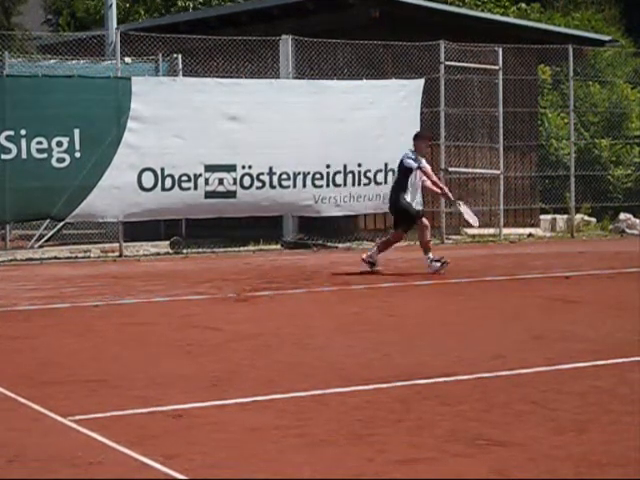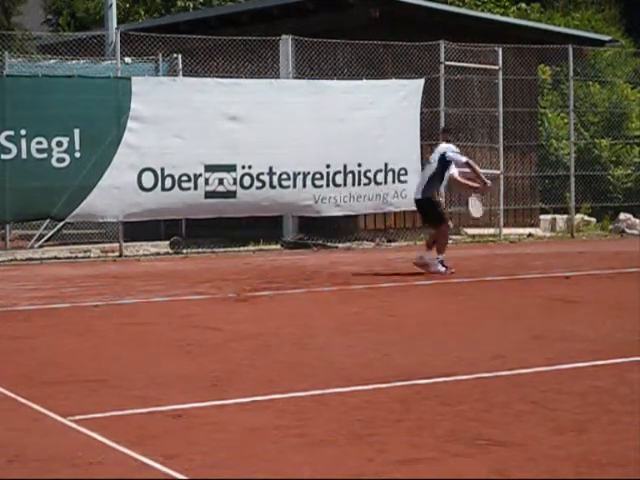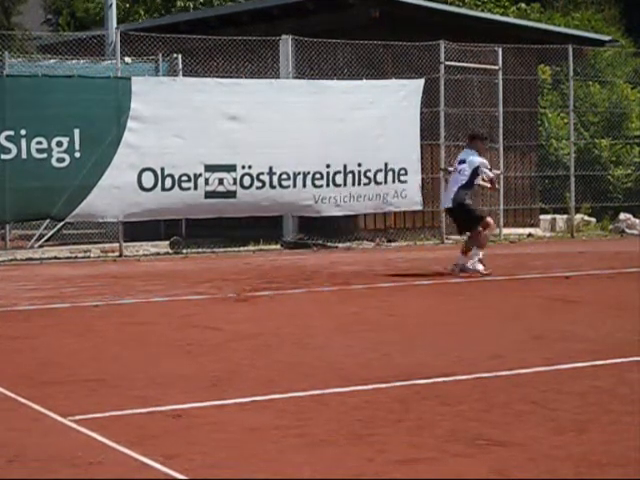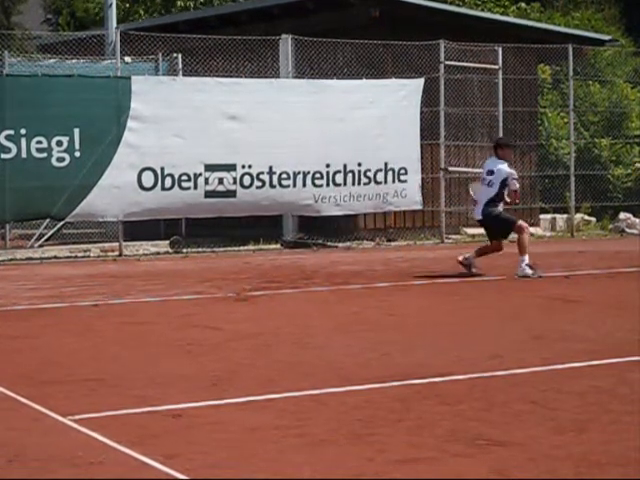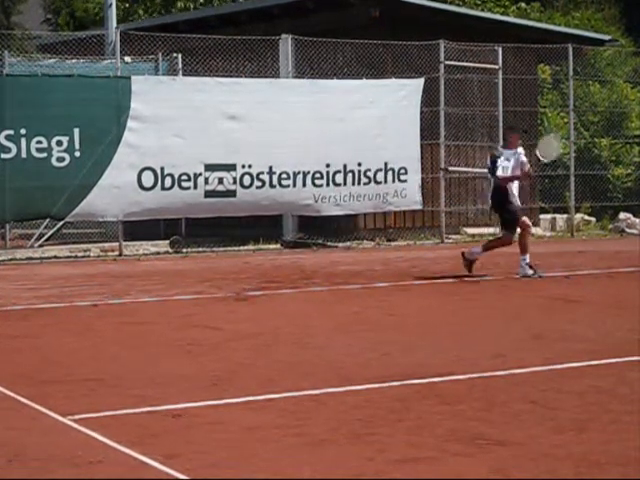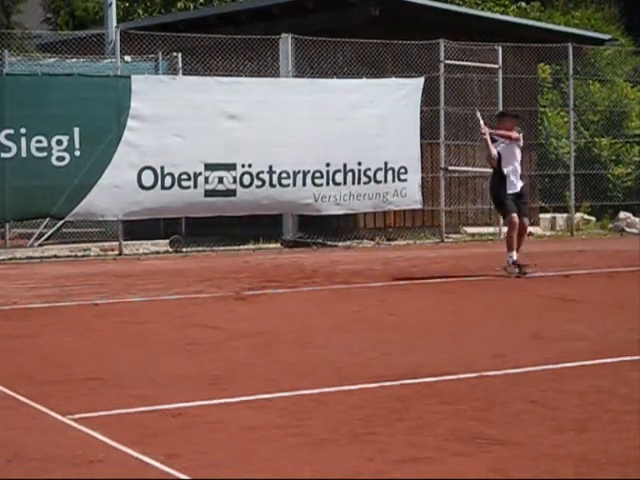
dt=0.2s
person 1, frame 1
left shoulder: (423, 161)
right shoulder: (409, 155)
left elbow: (425, 184)
right elbow: (426, 172)
left wrist: (441, 192)
right wrist: (443, 188)
left hip: (406, 202)
right hip: (400, 200)
left knee: (398, 235)
right knee: (424, 224)
left ankle: (371, 256)
right ankle: (431, 261)
person 1, frame 2
left shoulder: (444, 152)
right shoulder: (448, 149)
left elbow: (453, 176)
right elbow: (470, 164)
left wrist: (474, 186)
right wrist: (484, 181)
left hip: (422, 195)
right hip: (428, 195)
left knee: (440, 228)
right knee: (444, 227)
left ankle: (424, 258)
right ankle: (436, 263)
person 1, frame 3
left shoulder: (463, 156)
right shoulder: (480, 162)
right elbow: (492, 179)
left wrist: (482, 178)
right wrist: (493, 185)
left hip: (449, 203)
right hip: (458, 202)
left knee: (475, 232)
right knee: (489, 224)
left ankle: (461, 263)
right ankle: (474, 259)
person 1, frame 4
left shoulder: (489, 163)
right shoulder: (508, 172)
right elbow: (515, 194)
right wrist: (513, 201)
left hip: (481, 213)
right hip: (489, 213)
left knee: (497, 245)
right knee: (523, 228)
left ankle: (467, 259)
right ankle: (524, 266)
person 1, frame 5
left shoulder: (519, 152)
right shoulder: (498, 157)
left elbow: (526, 169)
right elbow: (499, 181)
left wrist: (526, 171)
right wrist: (518, 176)
left hip: (512, 200)
right hip: (502, 200)
left knee: (507, 239)
right knee: (526, 225)
left ankle: (471, 253)
right ankle: (524, 266)
person 1, frame 6
left shoulder: (517, 136)
right shoulder: (493, 141)
left elbow: (513, 136)
right elbow: (493, 163)
left wrist: (490, 131)
right wrist: (487, 139)
left hip: (517, 187)
right hip: (501, 189)
left knee: (524, 224)
right knee: (513, 221)
left ankle: (512, 260)
right ankle: (512, 262)
